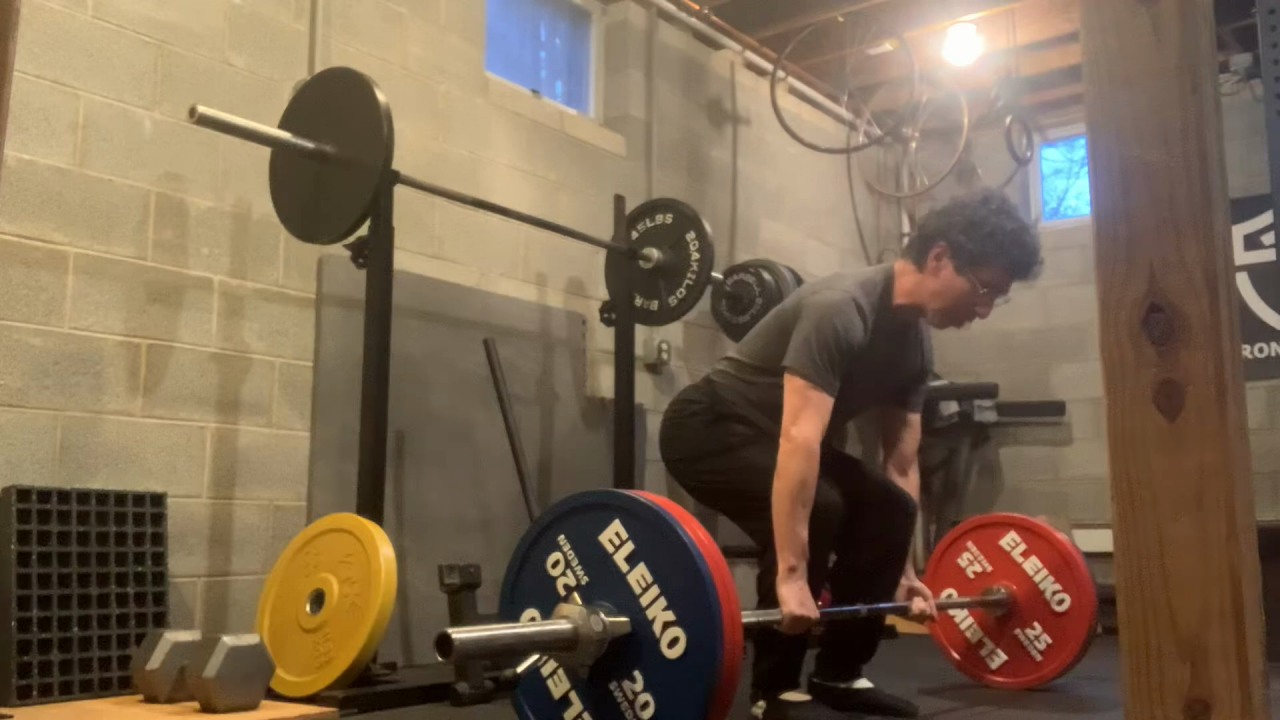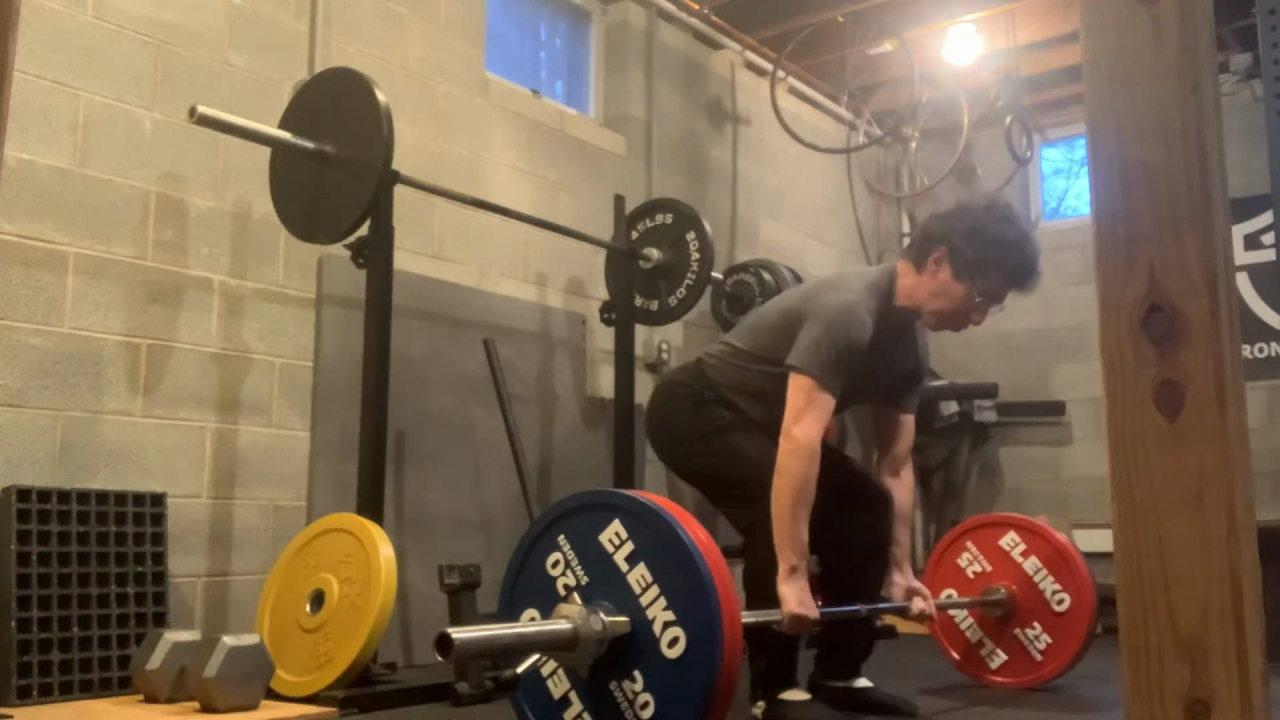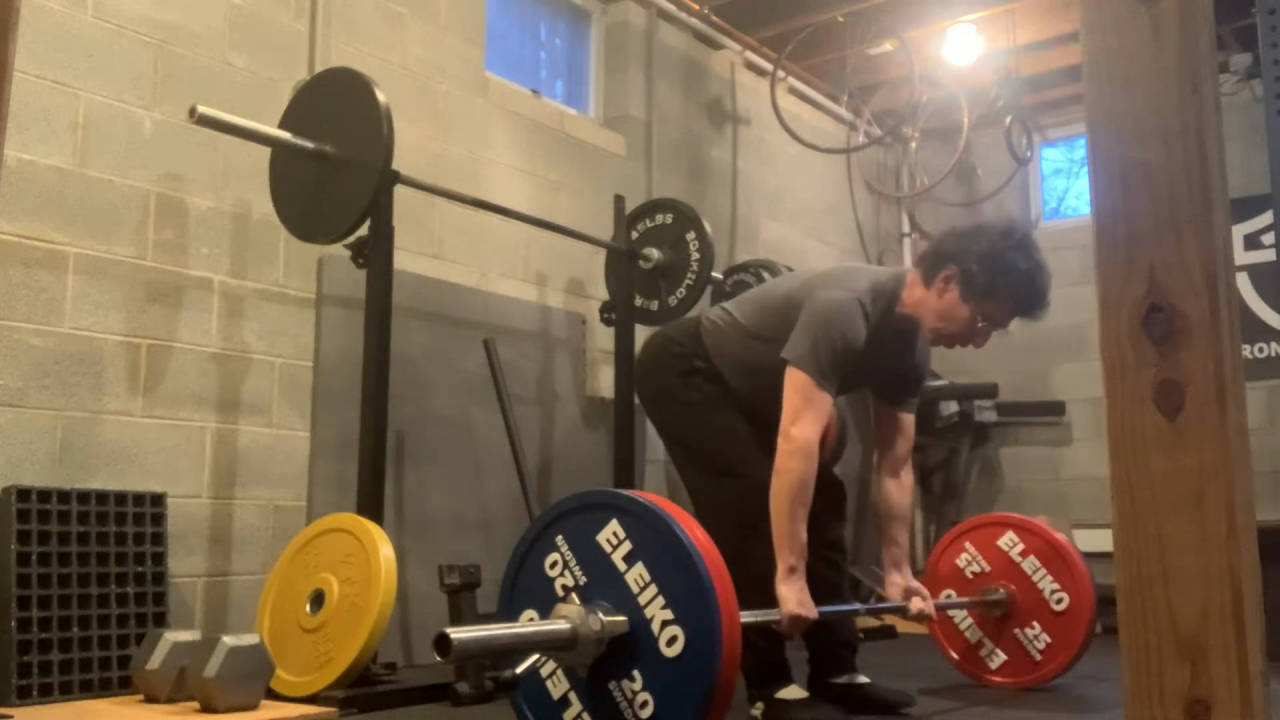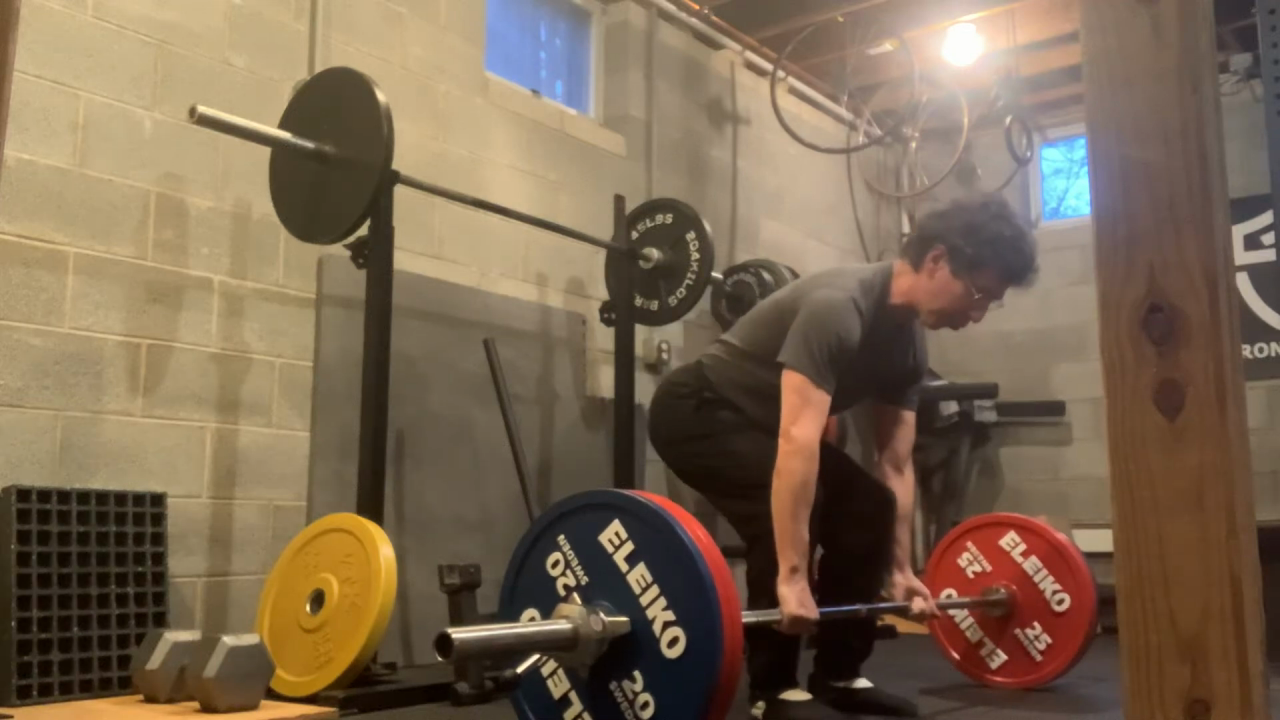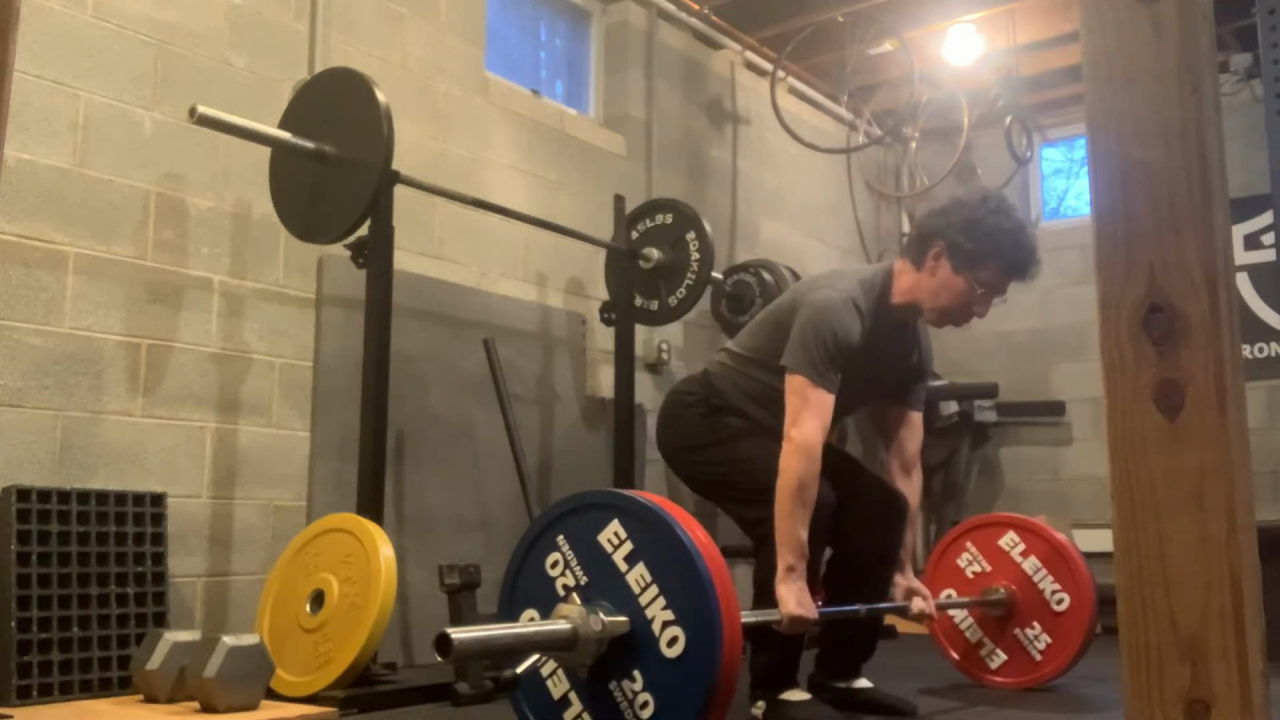
dt=1s
person 1, frame 1
left shoulder: (914, 342)
right shoulder: (841, 308)
left elbow: (901, 463)
right elbow: (798, 439)
left wrist: (904, 573)
right wrist: (792, 575)
left hip: (772, 438)
right hip: (708, 428)
left knee: (888, 509)
right knee: (815, 509)
left ankle: (838, 674)
person 1, frame 2
left shoulder: (910, 343)
right shoulder: (846, 309)
left elbow: (895, 466)
right elbow: (799, 439)
left wrist: (899, 571)
right wrist: (791, 576)
left hip: (760, 422)
right hip: (694, 410)
left knee: (866, 502)
right knee: (787, 509)
left ankle: (839, 674)
person 1, frame 3
left shoulder: (910, 345)
right shoulder: (844, 308)
left elbow: (894, 466)
right elbow: (797, 440)
left wrist: (897, 571)
right wrist: (789, 576)
left hip: (747, 387)
right hip: (685, 371)
left knee: (820, 500)
right knee: (750, 504)
left ankle: (835, 673)
person 1, frame 4
left shoulder: (908, 342)
right shoulder: (836, 307)
left elbow: (896, 465)
right elbow: (797, 442)
left wrist: (900, 571)
right wrist: (792, 577)
left hip: (759, 421)
right hip: (697, 411)
left knee: (868, 506)
right knee: (790, 509)
left ankle: (838, 675)
person 1, frame 5
left shoulder: (912, 343)
right shoulder: (837, 308)
left elbow: (904, 465)
right elbow: (801, 441)
left wrist: (903, 571)
right wrist: (790, 576)
left hip: (768, 429)
right hip: (705, 420)
left knee: (879, 510)
right knee: (808, 507)
left ankle: (838, 674)
